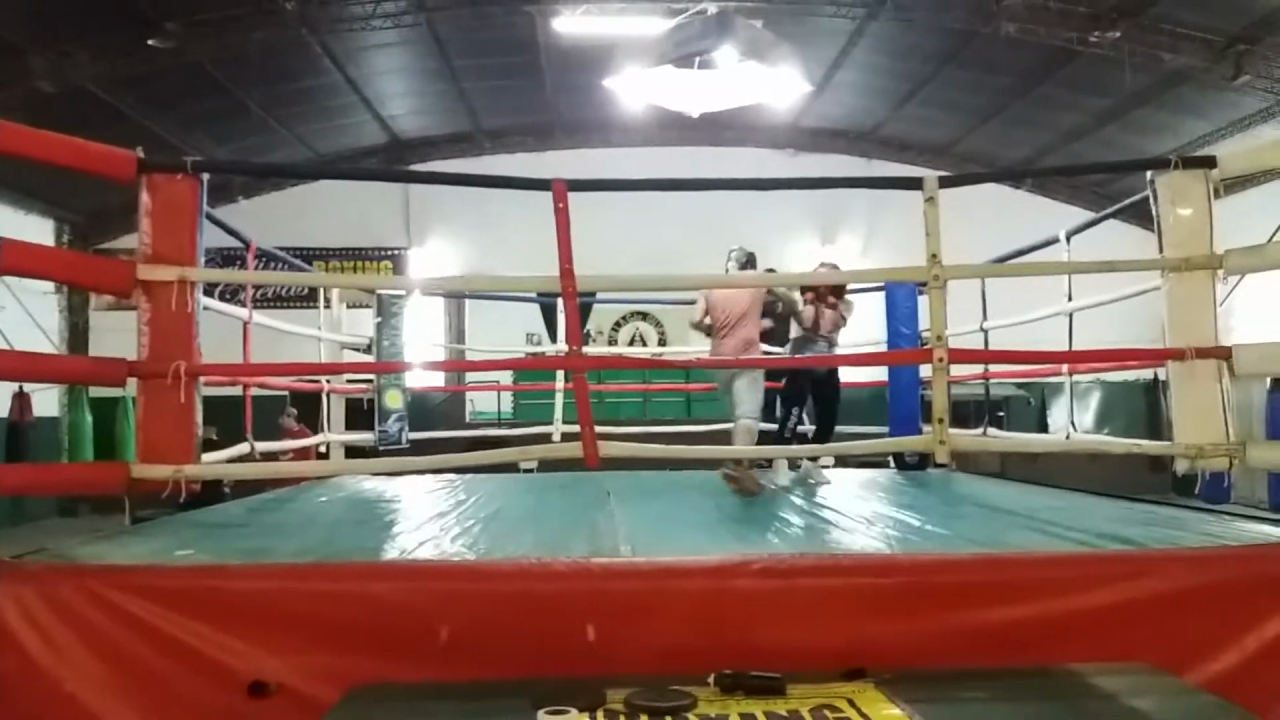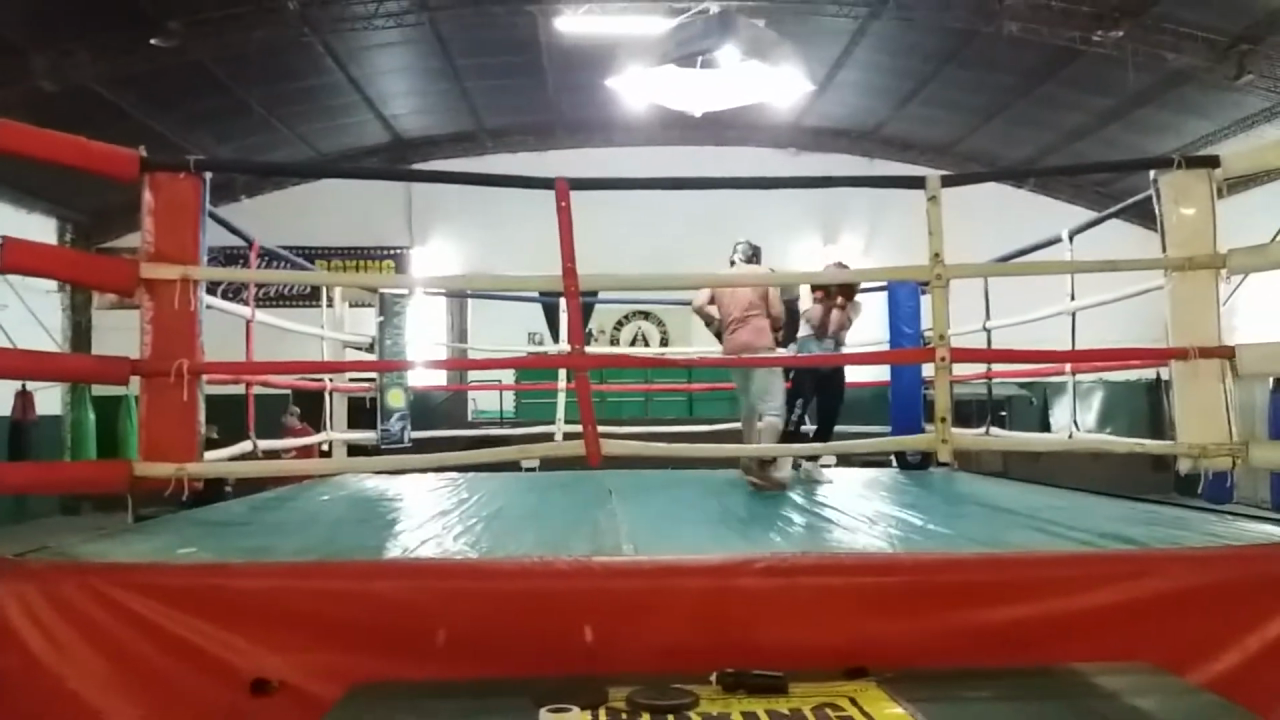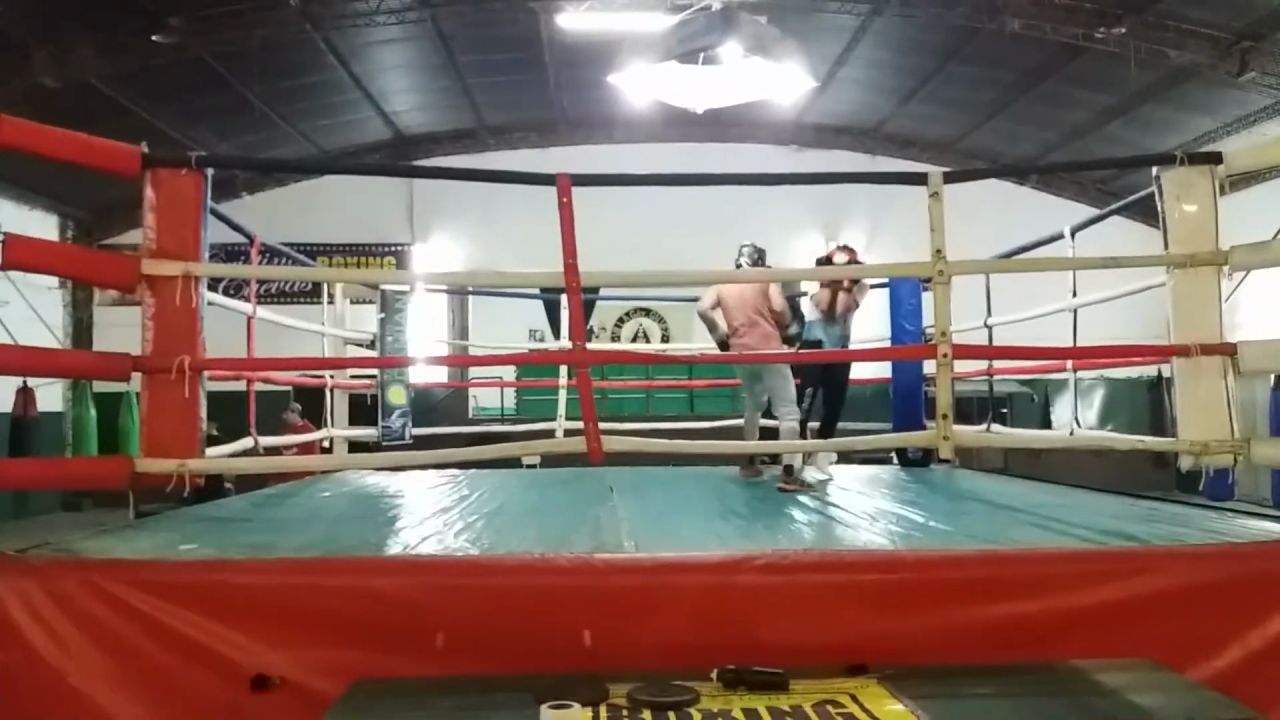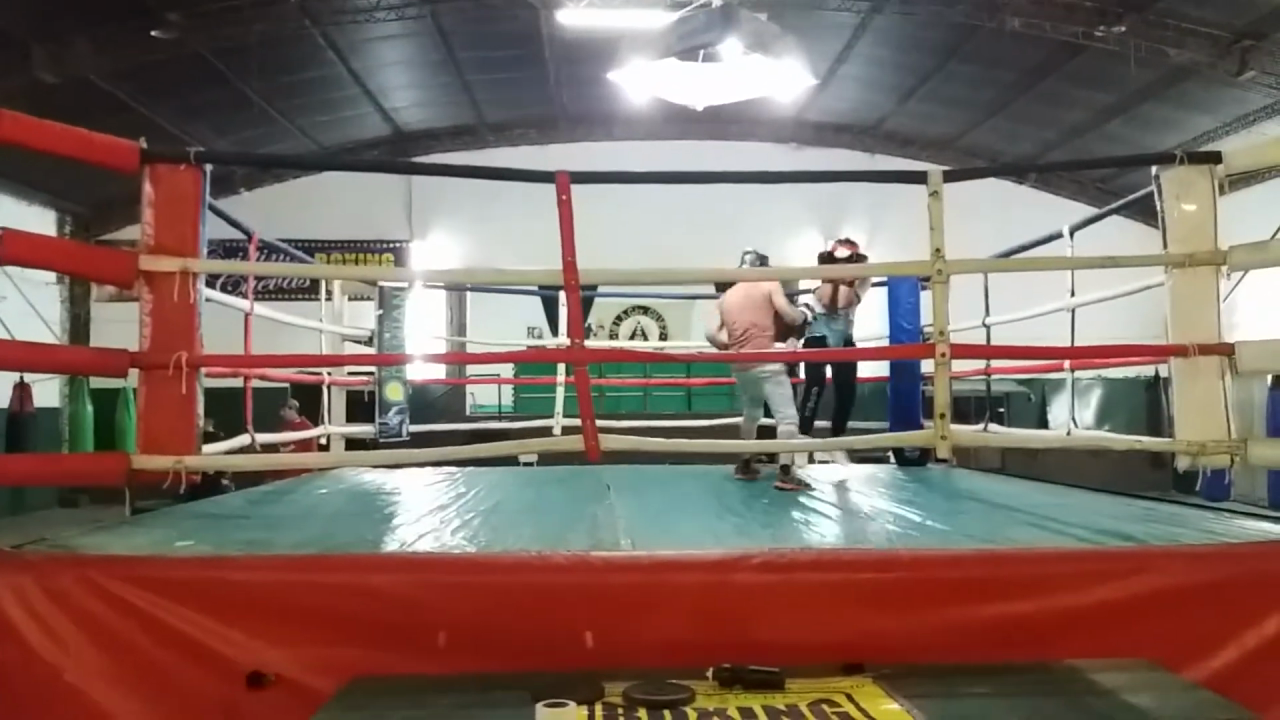
dt=0.1s
person 1, frame 1
left shoulder: (711, 290)
left elbow: (696, 322)
right elbow: (790, 302)
left hip: (719, 360)
right hip: (745, 356)
left knee: (743, 411)
right knee: (749, 414)
left ankle: (740, 468)
right ankle: (738, 464)
person 1, frame 2
right shoulder: (762, 273)
left elbow: (698, 305)
right elbow: (777, 313)
left wrist: (717, 324)
right wrist: (773, 329)
left hip: (733, 350)
right hip: (759, 348)
left knee: (751, 407)
right knee: (772, 409)
left ankle: (754, 461)
right ankle: (763, 467)
person 1, frame 3
left shoulder: (722, 286)
left elbow: (703, 309)
right elbow: (779, 307)
left wrist: (719, 334)
right wrist: (790, 324)
left hip: (740, 353)
right hip: (769, 351)
left knee: (754, 405)
right knee: (788, 412)
left ankle: (750, 461)
right ankle: (788, 474)
person 1, frame 4
left shoulder: (725, 297)
right shoulder: (769, 284)
left elbow: (712, 334)
right elbow: (789, 316)
right wrist: (803, 314)
left hip: (739, 364)
right hip: (765, 361)
left knee: (752, 411)
right knee: (787, 416)
left ankle: (745, 463)
right ankle: (785, 473)
person 2, frame 1
left shoulder: (843, 304)
right shoulder: (803, 299)
left elbow: (830, 325)
right elbow: (808, 323)
left wrist: (832, 297)
right wrist: (810, 296)
left hip: (827, 365)
left knee: (828, 417)
right knee: (794, 406)
left ankle: (810, 462)
right ankle: (781, 462)
person 2, frame 2
left shoulder: (853, 305)
right shoulder: (811, 298)
left elbow: (835, 327)
right elbow: (816, 323)
left wrist: (842, 300)
right wrist: (820, 295)
left hip: (832, 364)
left knee: (829, 415)
right knee: (800, 401)
left ankle: (810, 462)
person 2, frame 3
left shoulder: (859, 287)
right shoulder: (822, 283)
left elbow: (841, 309)
right elbow: (824, 307)
left wrist: (847, 282)
right wrist: (828, 280)
left hip: (839, 347)
right hip: (815, 343)
left knee: (835, 402)
right knee: (809, 388)
left ankle: (820, 454)
person 2, frame 4
left shoulder: (861, 280)
left elbow: (844, 302)
right elbow: (825, 301)
left hip: (843, 340)
right hip: (819, 337)
left knee: (846, 393)
right knee: (814, 387)
